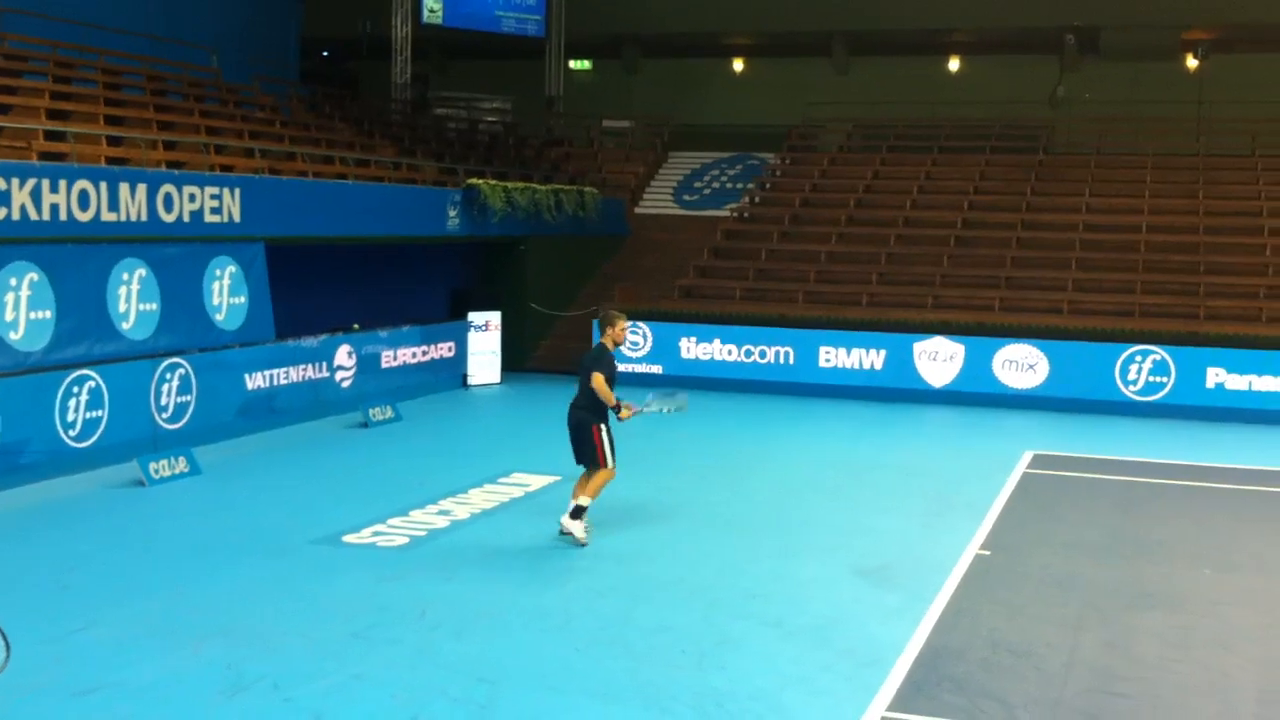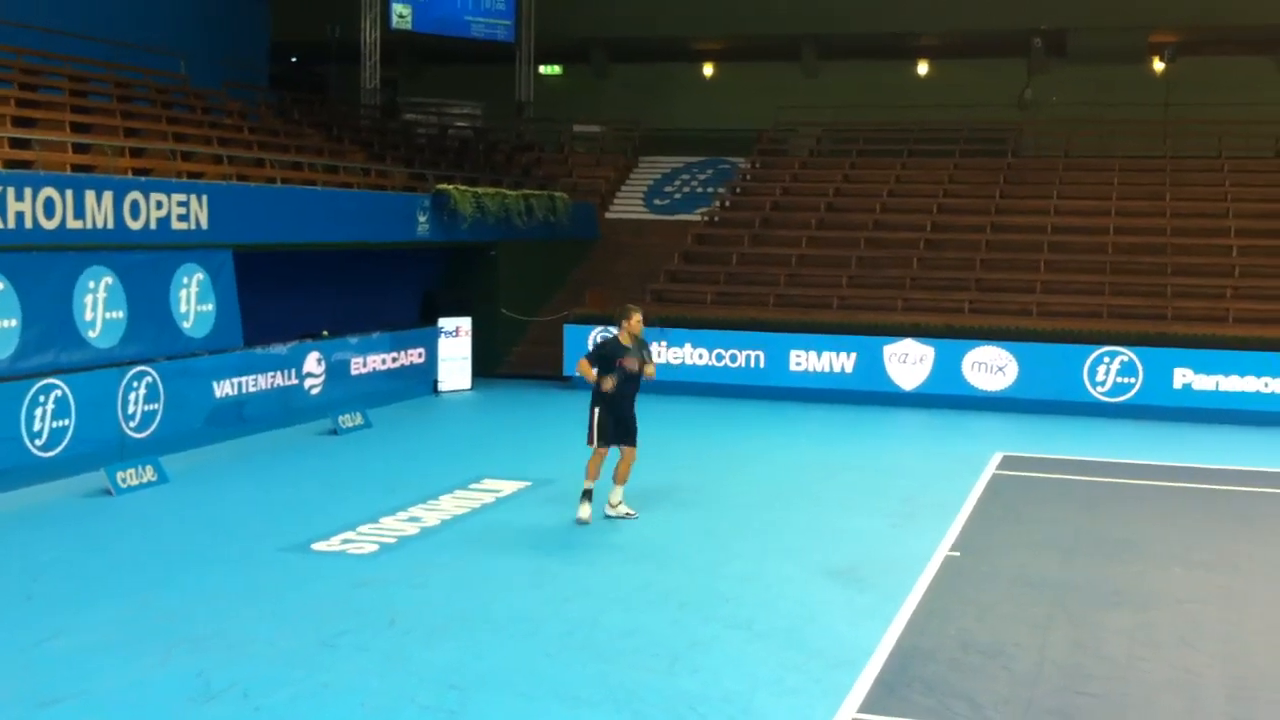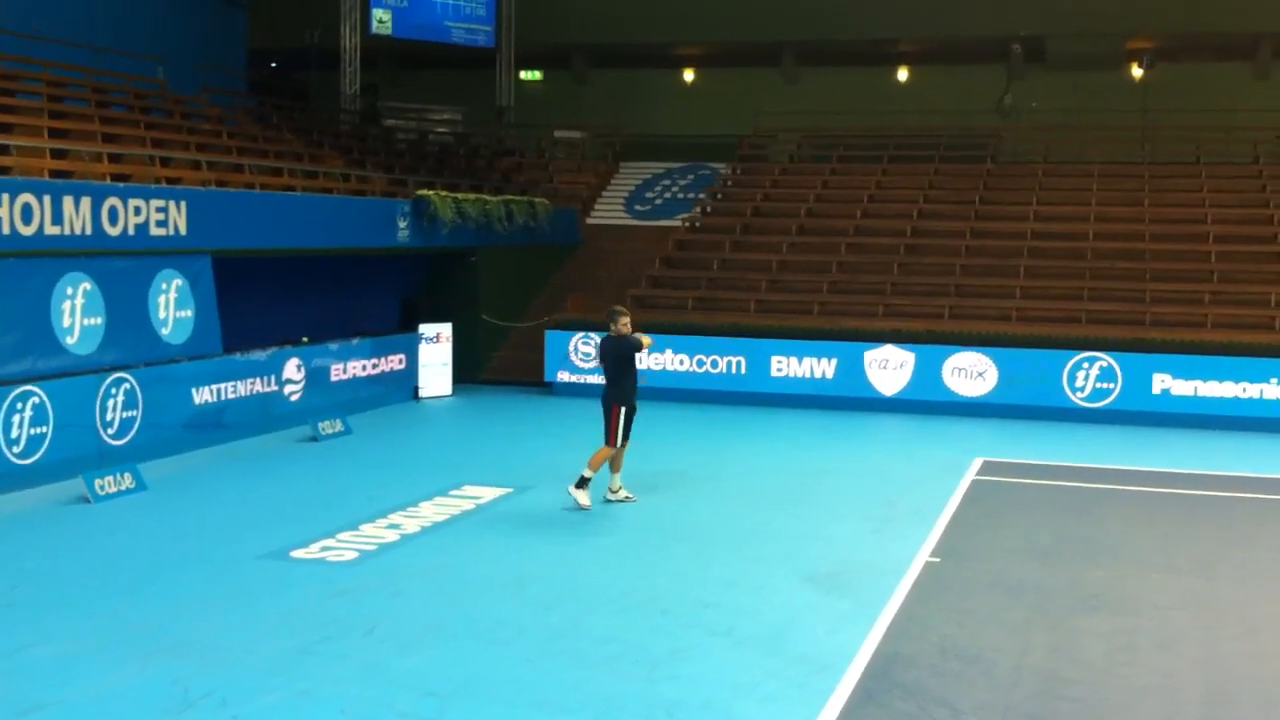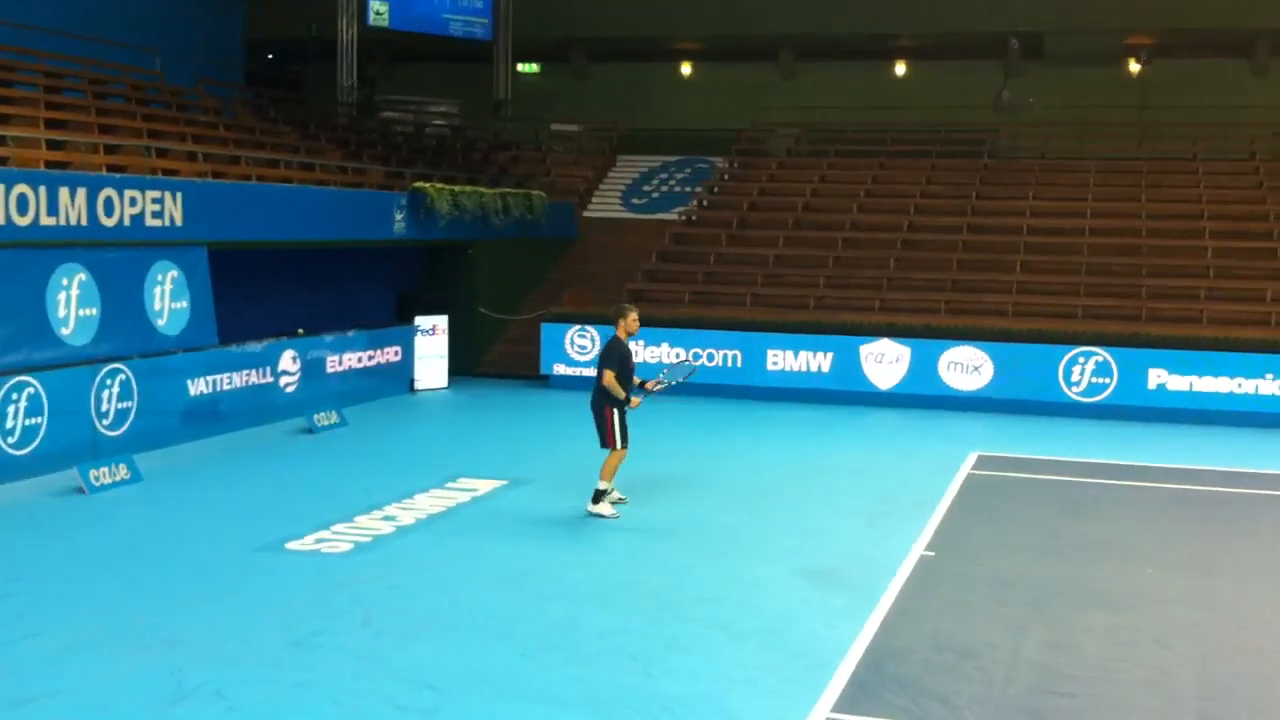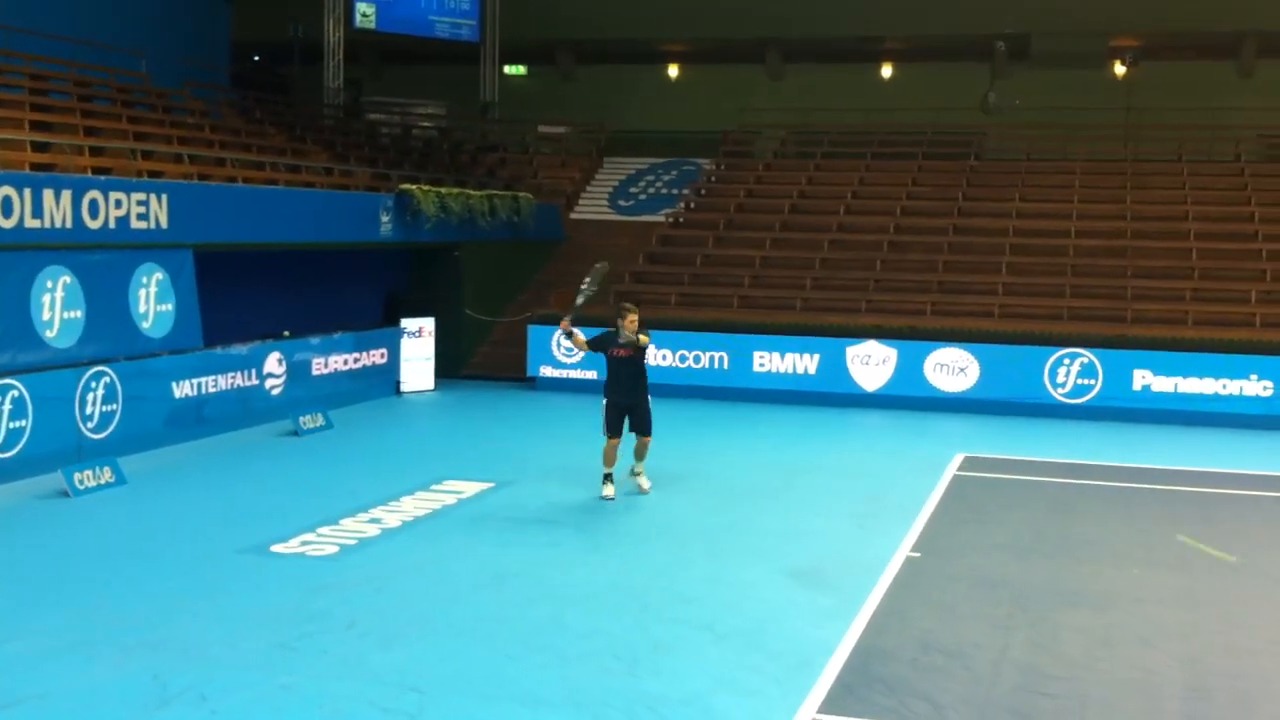
dt=1s
person 1, frame 1
left shoulder: (597, 353)
right shoulder: (604, 356)
right elbow: (598, 383)
left wrist: (616, 405)
right wrist: (618, 408)
left hip: (580, 415)
right hip: (591, 419)
left knee: (593, 469)
right knee: (607, 469)
left ankle: (573, 518)
right ankle: (574, 515)
person 1, frame 2
left shoulder: (642, 345)
right shoulder: (606, 346)
left elbow: (650, 373)
right elbow: (582, 367)
left wrist: (639, 368)
right wrist: (598, 381)
left hip: (626, 408)
right hip: (603, 406)
left knee: (629, 454)
right knee: (600, 451)
left ankle: (615, 503)
right ankle: (585, 499)
person 1, frame 3
left shoulder: (605, 342)
right shoulder: (624, 343)
right elbow: (646, 342)
right wrist: (640, 336)
left hip: (614, 398)
right hip: (621, 401)
left knee: (619, 446)
right knee: (612, 447)
left ankle: (615, 489)
right ankle: (580, 486)
person 1, frame 4
left shoulder: (624, 346)
right shoulder: (614, 347)
right elbow: (607, 380)
left wrist: (643, 384)
right wrist: (627, 399)
left hip: (615, 405)
right hip: (607, 406)
left knee: (620, 449)
right knee: (618, 451)
left ankle: (608, 491)
right ankle: (597, 501)
person 1, frame 5
left shoulder: (640, 335)
right shoulder: (606, 338)
left elbow: (644, 340)
right elbow: (582, 345)
left wrist: (633, 339)
right wrist: (569, 333)
left hip: (639, 397)
right hip: (614, 398)
left knee: (644, 438)
right knee: (613, 441)
left ankle: (637, 471)
right ankle: (608, 480)
